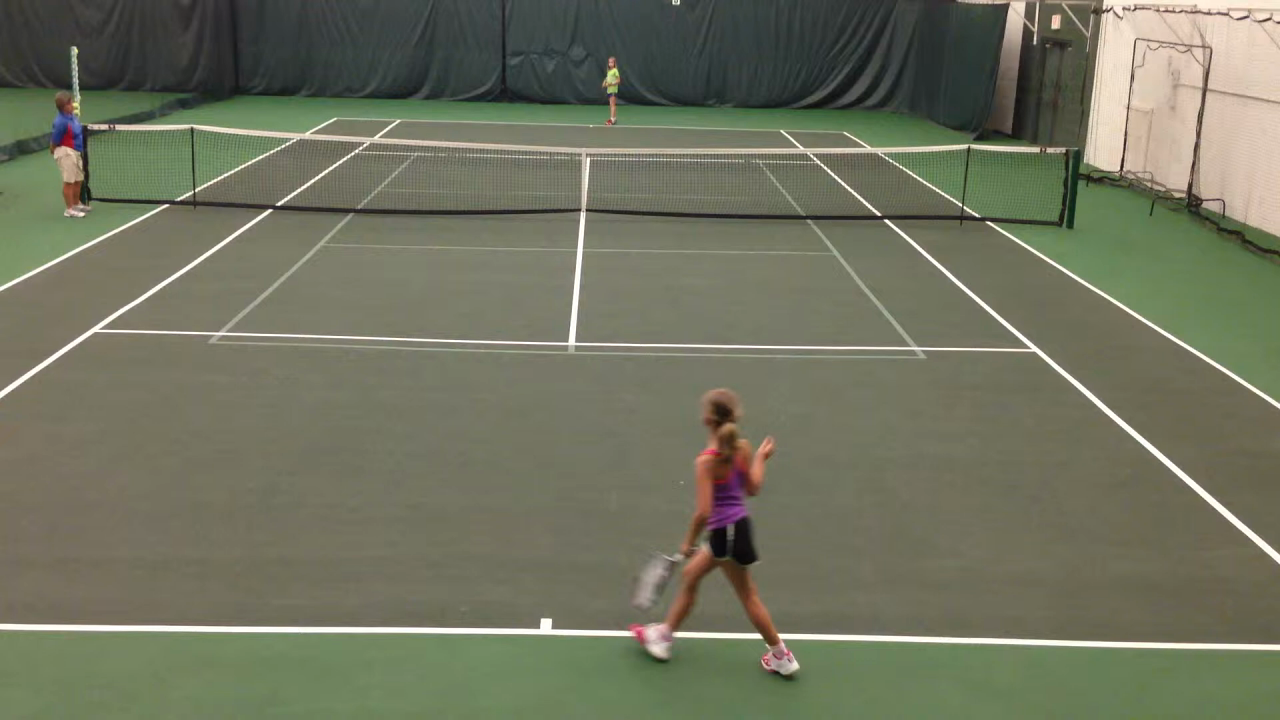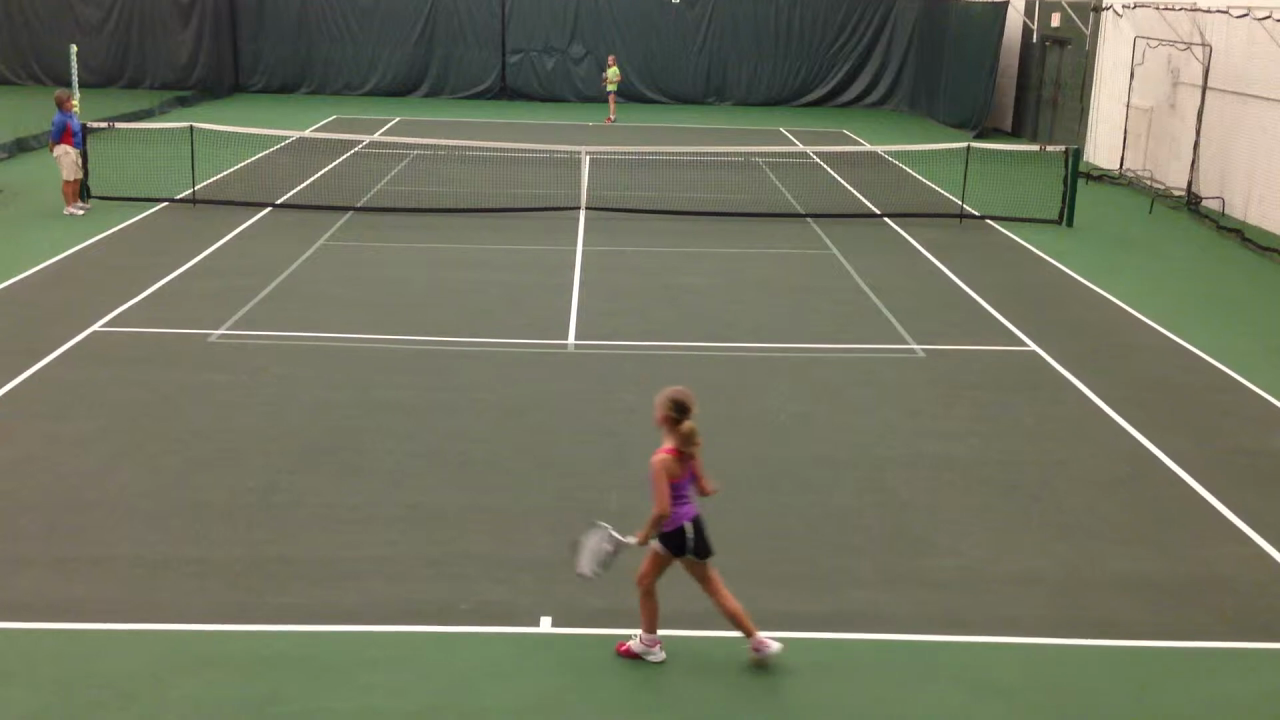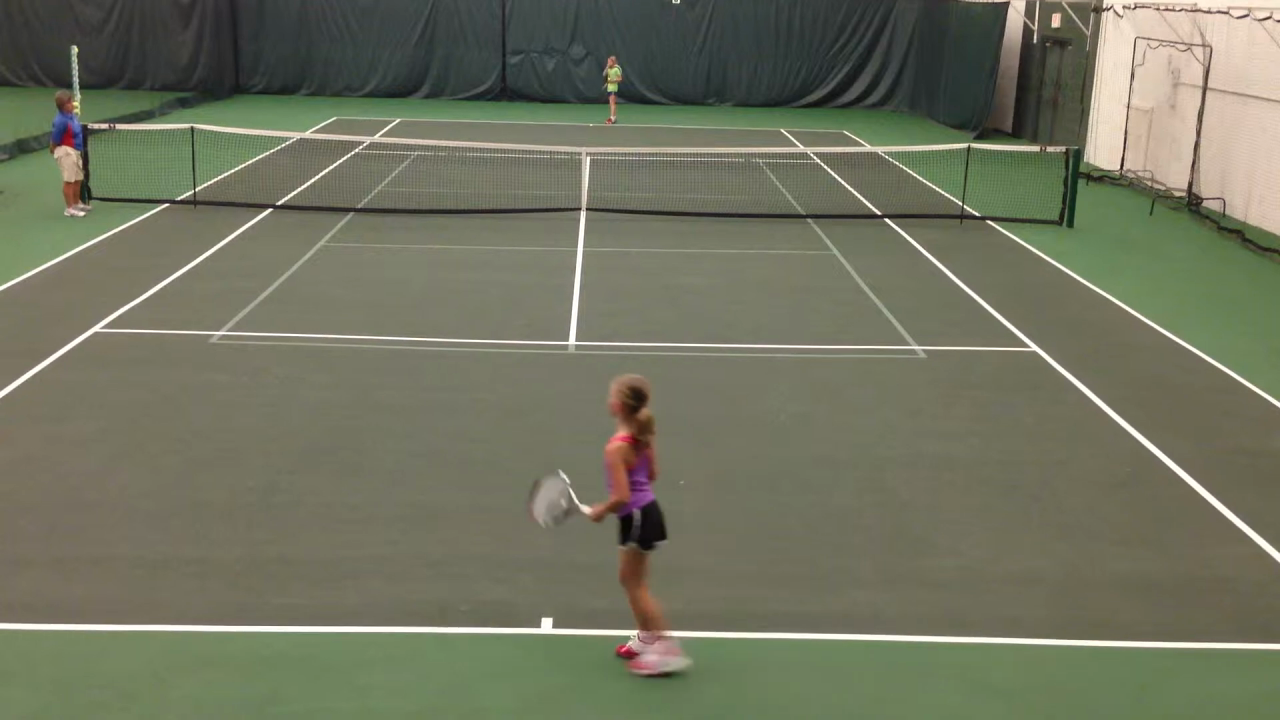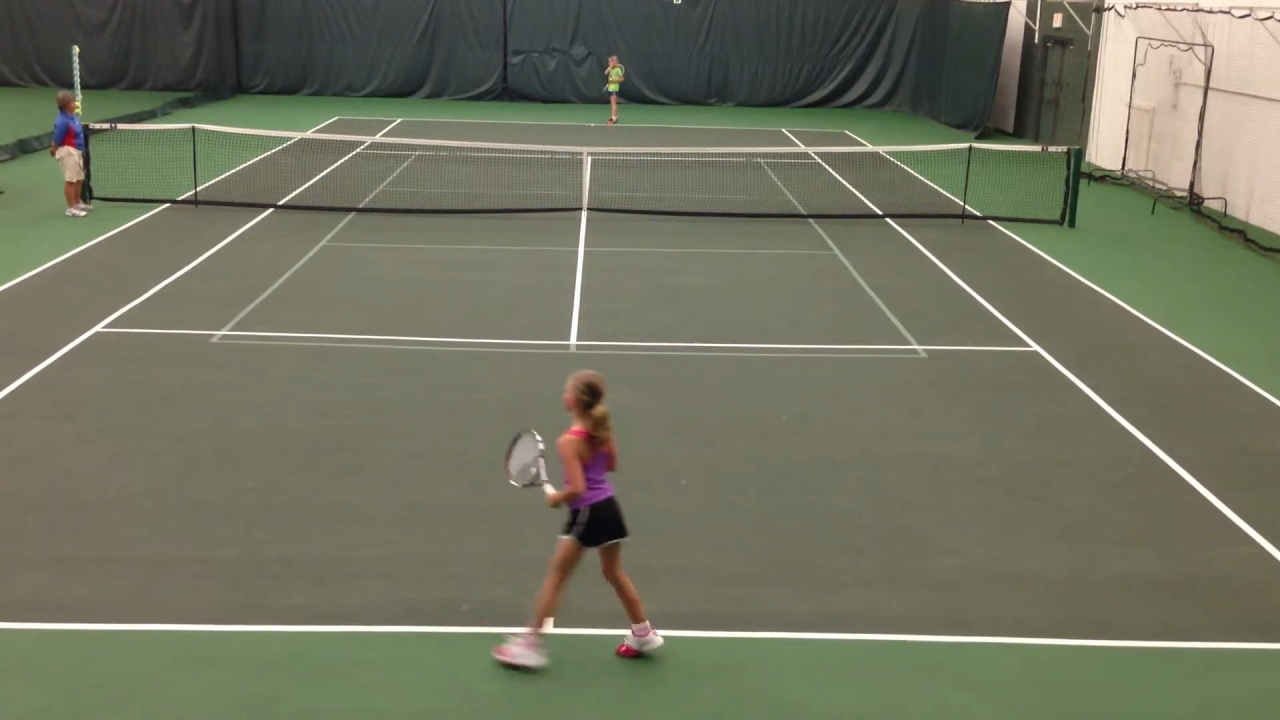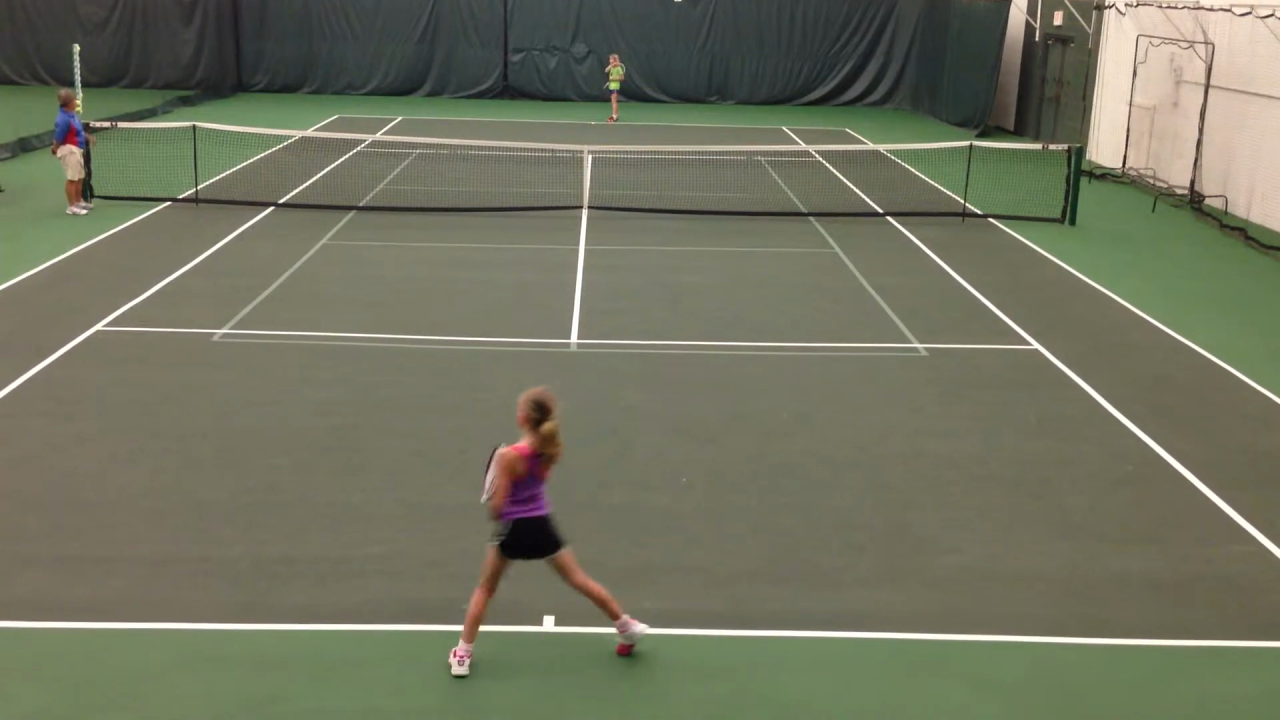
dt=0.2s
person 1, frame 1
left shoulder: (705, 462)
right shoulder: (742, 448)
left elbow: (703, 513)
right elbow: (753, 488)
left wrist: (688, 542)
right wrist: (762, 458)
left hip: (727, 533)
right hip: (736, 526)
left knee: (747, 596)
right knee: (691, 578)
left ankle: (781, 656)
right ankle: (662, 635)
person 1, frame 2
left shoulder: (661, 461)
right shoulder: (688, 449)
left elbow: (662, 510)
right elbow: (701, 489)
left wrist: (646, 533)
right wrist: (709, 488)
left hip: (682, 532)
right hip: (678, 529)
left knee: (715, 591)
right knee: (644, 581)
left ankle: (759, 643)
right ankle: (648, 644)
person 1, frame 3
left shoulder: (615, 448)
right shoulder: (643, 437)
left elbow: (622, 497)
left wrist: (599, 511)
left hip: (636, 519)
right hip: (649, 513)
left knee: (633, 585)
right knee: (634, 582)
left ankle: (662, 651)
right ankle: (647, 640)
person 1, frame 4
left shoulder: (569, 441)
right shoulder: (603, 432)
left elbow: (576, 490)
left wrist: (555, 498)
left hip: (586, 515)
right hip: (609, 509)
left knee: (555, 580)
right knee: (615, 574)
left ankle: (530, 645)
right ankle: (643, 634)
person 1, frame 5
left shoulder: (508, 456)
right shoulder: (550, 451)
left elbow: (498, 502)
left wrist: (493, 513)
right wrist: (550, 430)
left hip: (514, 528)
right hip: (542, 525)
left knee: (485, 589)
right knee: (578, 580)
left ankle: (463, 654)
right ankle: (627, 626)
